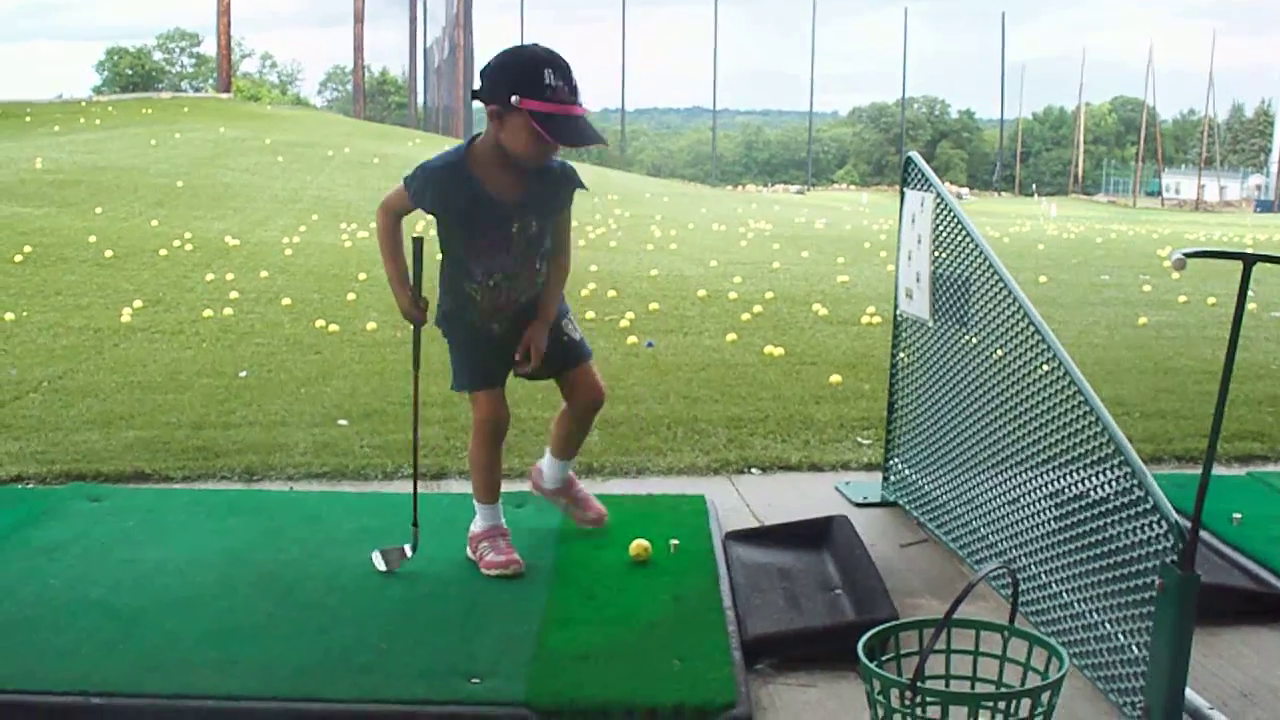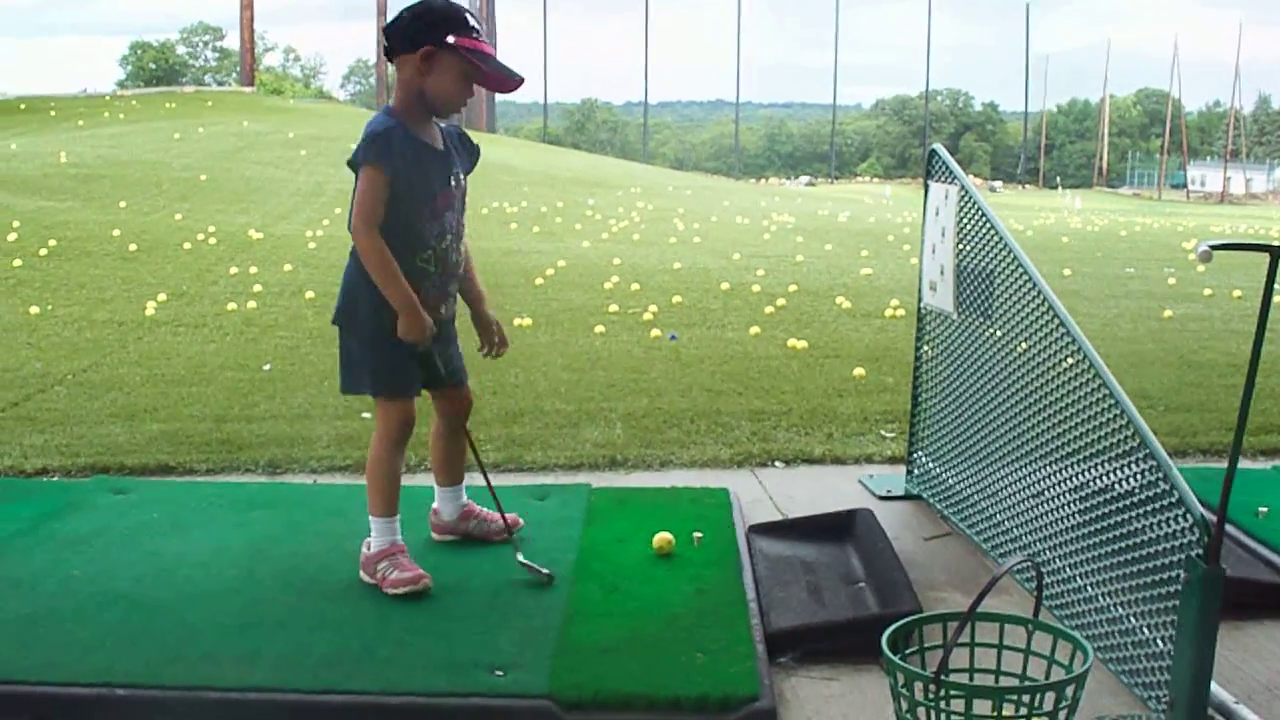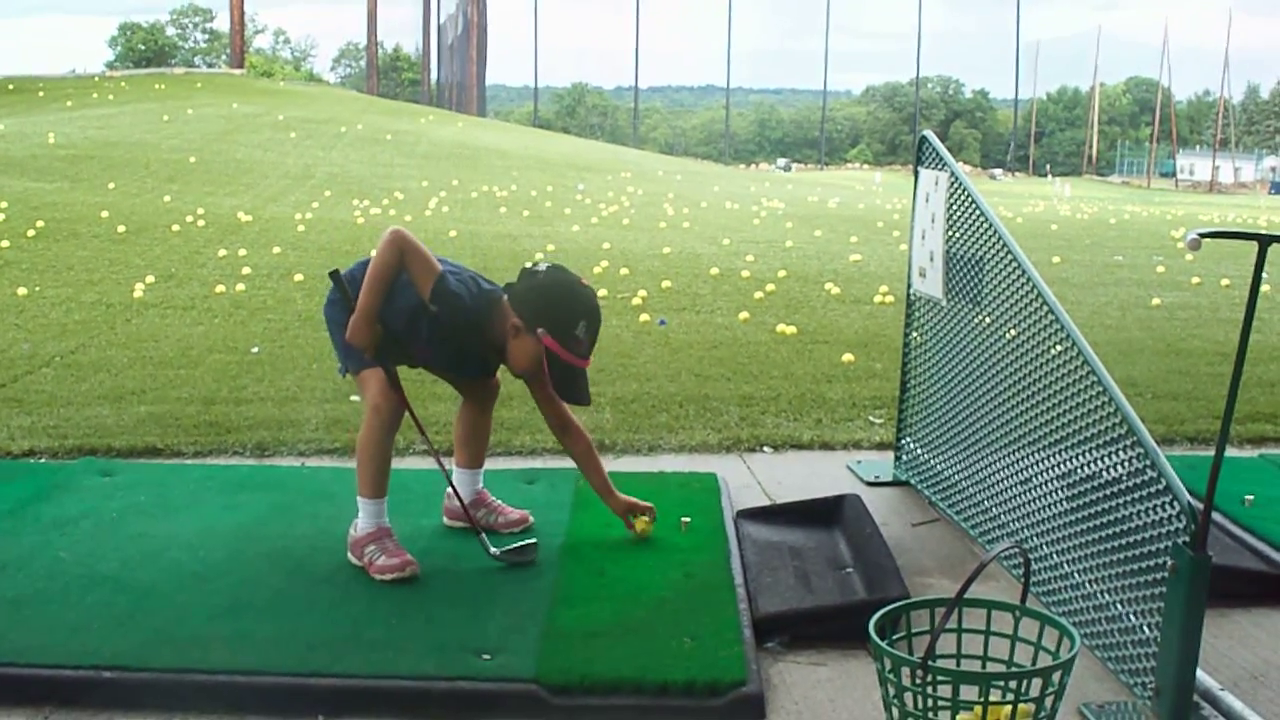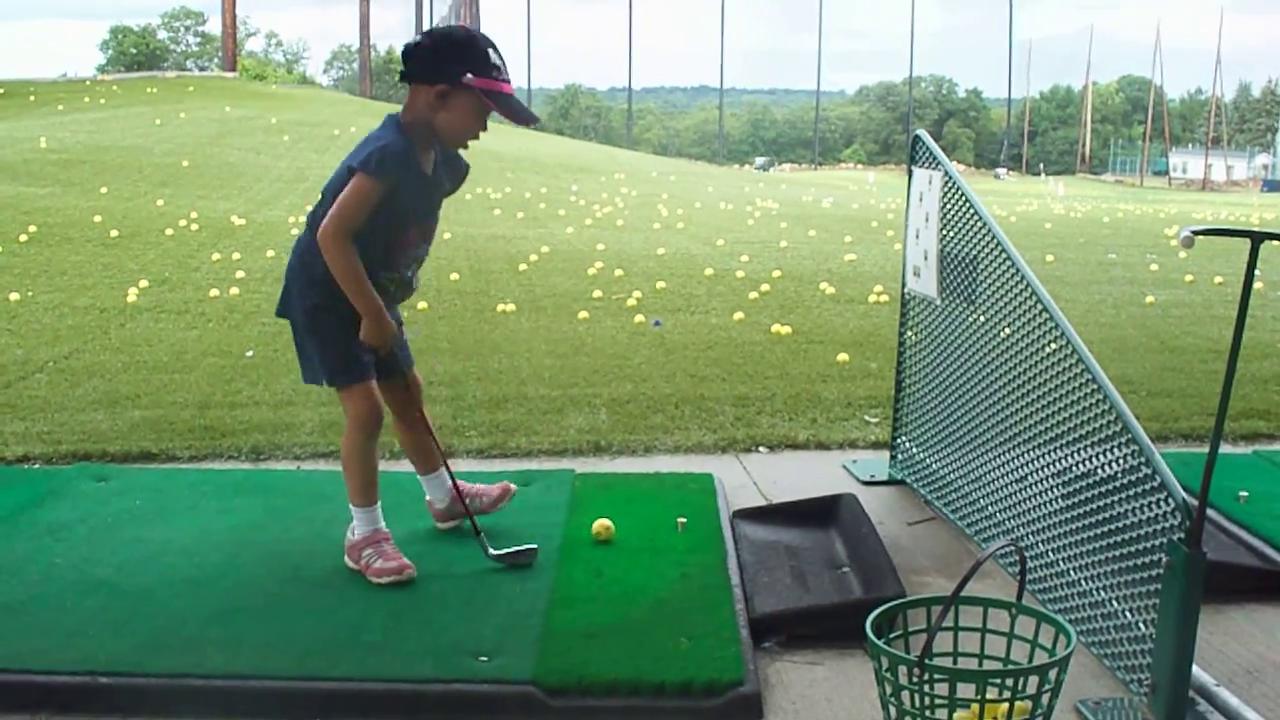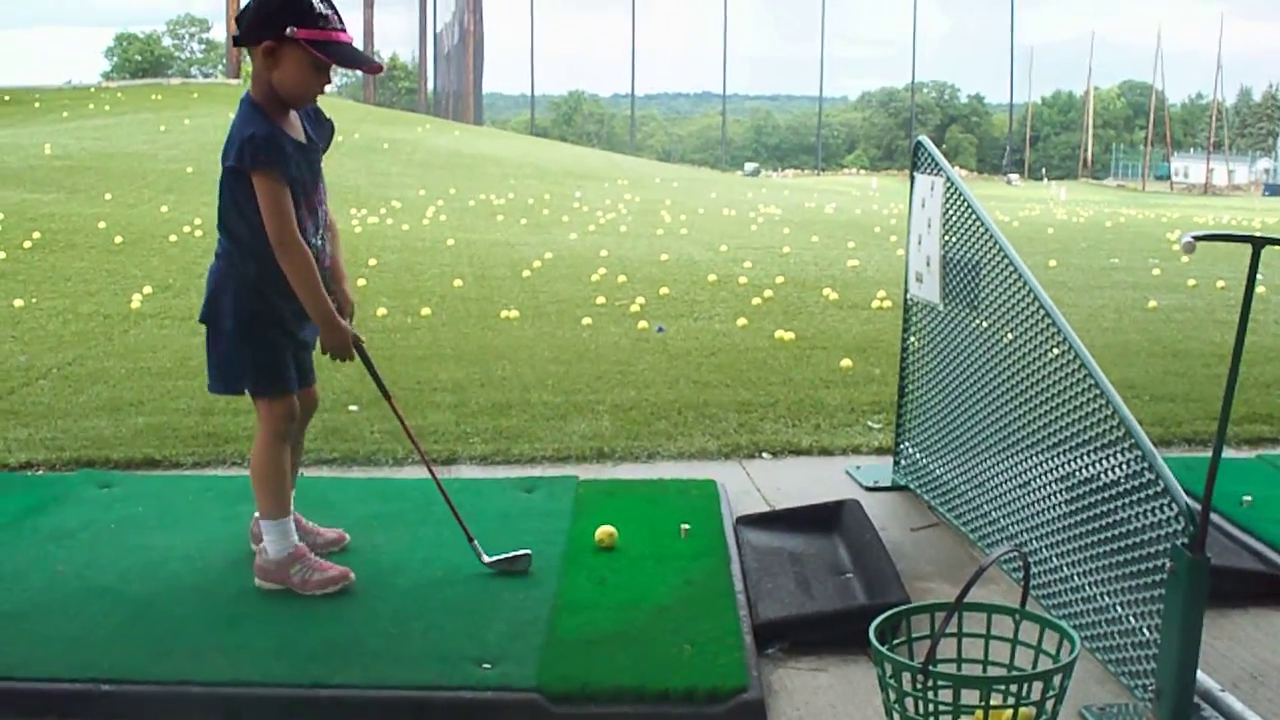
dt=1s
person 1, frame 1
left shoulder: (556, 181)
right shoulder: (443, 175)
left elbow: (559, 257)
right elbow: (389, 212)
left wrist: (543, 324)
right wrist: (402, 290)
left hip: (538, 307)
right hip: (470, 316)
left knee: (588, 392)
right knee: (491, 415)
left ankle: (554, 475)
right ankle: (486, 526)
person 1, frame 2
left shoulder: (452, 142)
right shoulder: (386, 138)
right elbow: (364, 230)
left wrist: (481, 308)
right wrist: (406, 309)
left hip: (431, 309)
right hip: (381, 308)
left knee: (458, 403)
right knee: (397, 417)
left ankle: (451, 509)
right ankle: (380, 547)
person 1, frame 3
left shoulder: (516, 341)
right shoulder: (459, 305)
left elbow: (564, 426)
right elbow: (396, 238)
left wrist: (611, 496)
right wrist: (363, 318)
left hip: (410, 315)
right hip: (358, 304)
left knee: (483, 388)
right knee: (384, 400)
left ankle: (466, 497)
right ankle: (368, 530)
person 1, frame 4
left shoulder: (439, 161)
right shoulder: (389, 155)
right elbow: (332, 235)
left wrist: (384, 310)
right wrist: (373, 315)
left hip: (372, 292)
right hip: (323, 295)
left knee: (406, 393)
right knee: (366, 406)
left ankle: (443, 497)
right ankle: (365, 534)
person 1, frame 5
left shoulder: (306, 122)
right shoulder: (258, 138)
left elbow: (318, 212)
right elbow: (285, 241)
left wrist: (337, 283)
right wrist: (328, 320)
left hip: (287, 296)
right hip: (253, 301)
left knee: (302, 405)
right knee: (278, 416)
left ankle: (274, 518)
right ankle: (277, 553)
